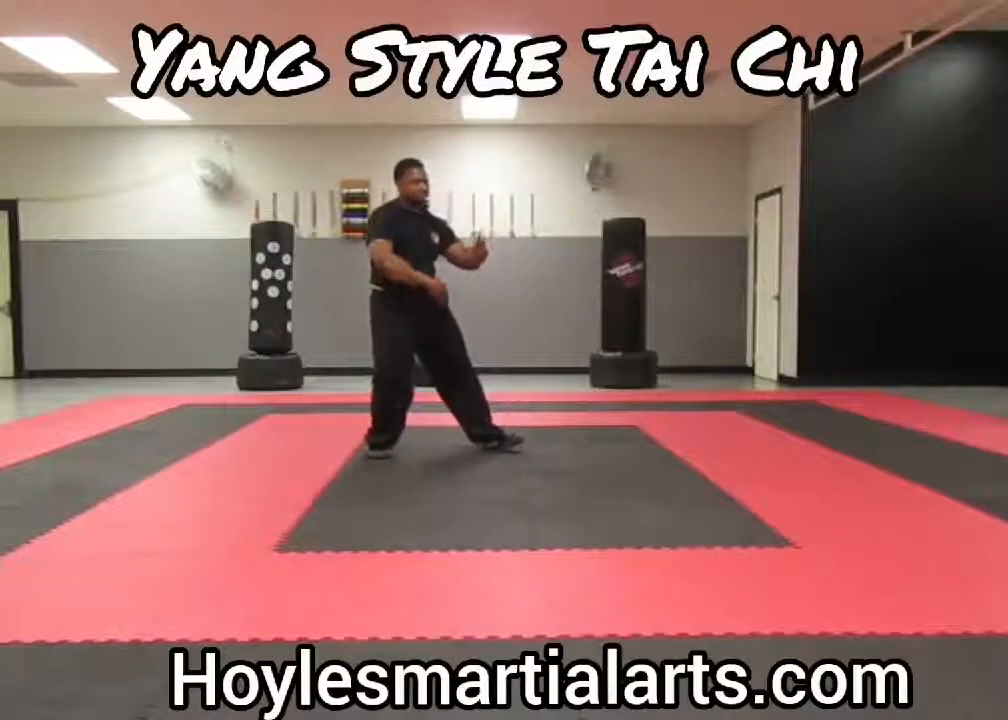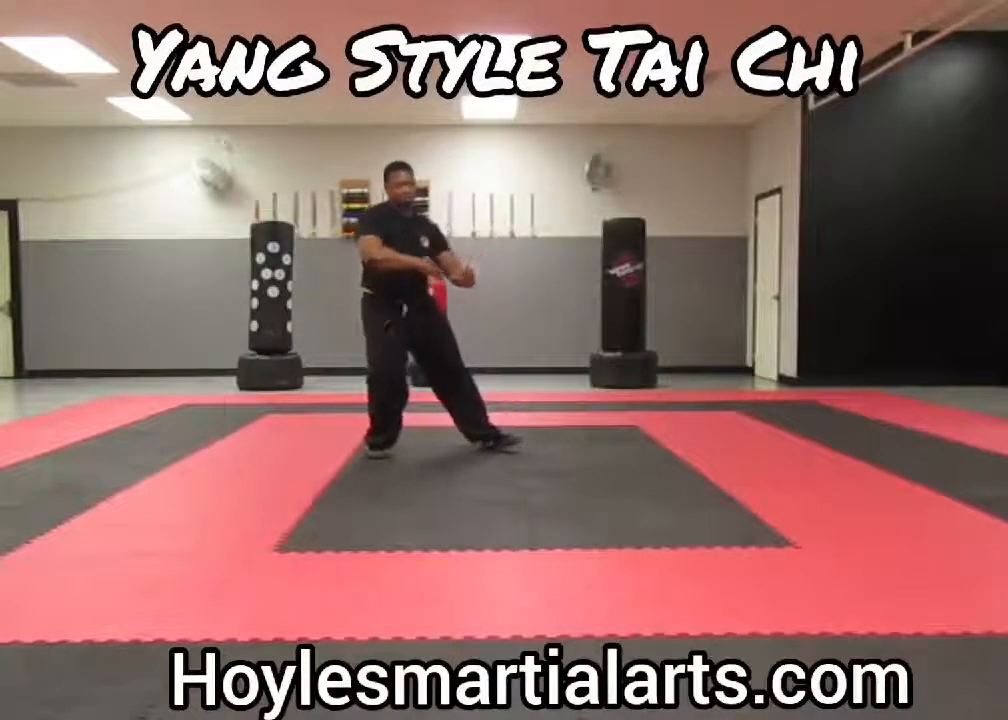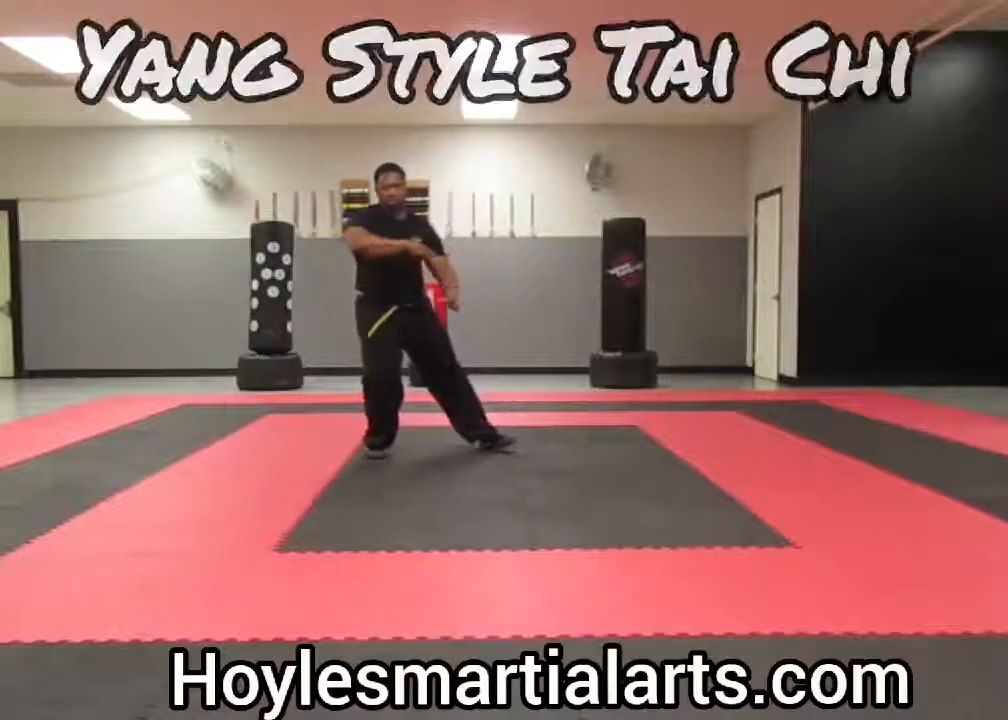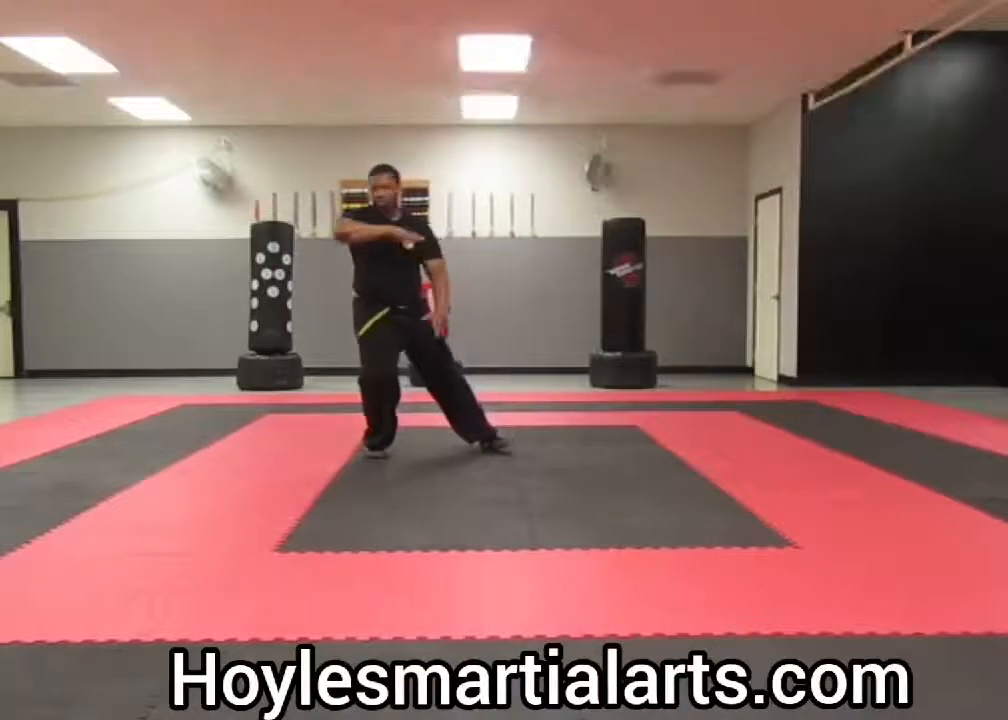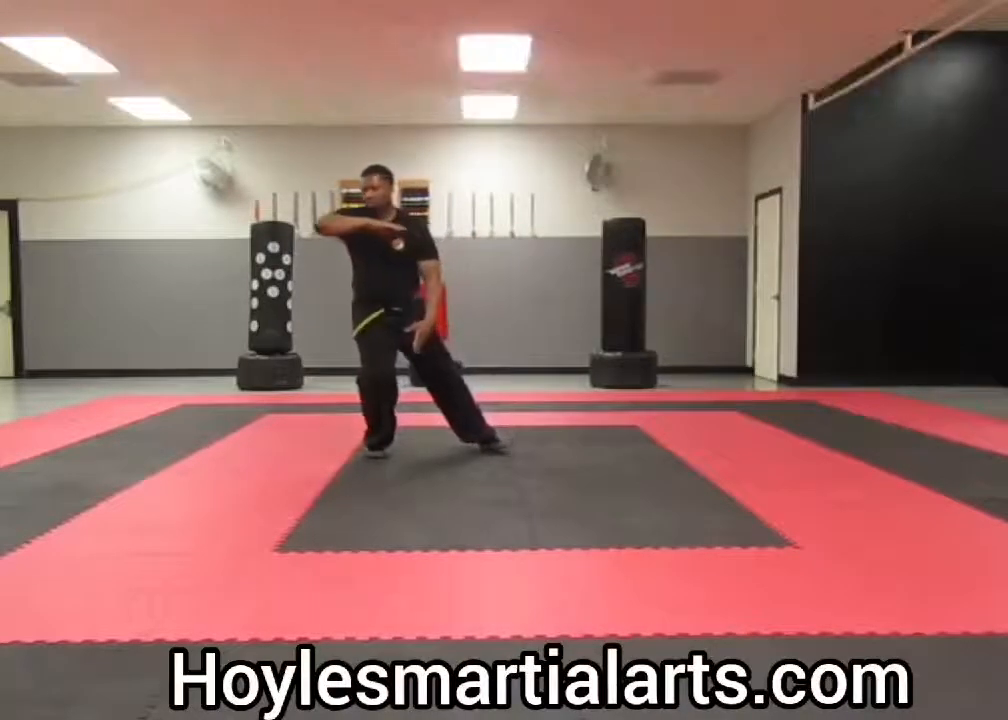
dt=0.4s
person 1, frame 1
left shoulder: (434, 224)
right shoulder: (385, 217)
left elbow: (462, 257)
right elbow: (383, 259)
left wrist: (477, 255)
right wrist: (426, 281)
left hip: (429, 305)
right hip: (392, 307)
left knee: (457, 369)
right knee: (393, 375)
left ankle: (486, 435)
right ankle: (380, 439)
person 1, frame 2
left shoulder: (425, 226)
right shoulder: (374, 218)
left elbow: (448, 262)
right elbow: (371, 254)
left wrist: (462, 275)
right wrist: (418, 263)
left hip: (421, 307)
right hip: (383, 309)
left knee: (451, 369)
right knee: (387, 375)
left ankle: (485, 434)
right ankle: (379, 439)
person 1, frame 3
left shoulder: (420, 226)
right shoulder: (366, 219)
left elbow: (441, 265)
right elbow: (357, 243)
left wrist: (452, 292)
right wrist: (406, 245)
left hip: (416, 309)
right hip: (378, 311)
left knee: (447, 371)
right knee: (382, 376)
left ankle: (483, 434)
right ankle: (378, 439)
person 1, frame 4
left shoulder: (419, 226)
right shoulder: (361, 218)
left elbow: (438, 271)
right elbow: (342, 231)
left wrist: (441, 308)
right wrist: (391, 231)
left hip: (413, 311)
right hip: (374, 313)
left knee: (445, 372)
right knee: (378, 376)
left ankle: (483, 435)
right ankle: (378, 440)
person 1, frame 5
left shoulder: (414, 227)
right shoulder: (356, 219)
left elbow: (432, 275)
right elbow: (324, 224)
left wrist: (430, 317)
right wrist: (370, 224)
left hip: (409, 312)
right hip: (371, 312)
left knee: (443, 373)
right knee: (377, 375)
left ankle: (481, 435)
right ankle: (377, 440)
